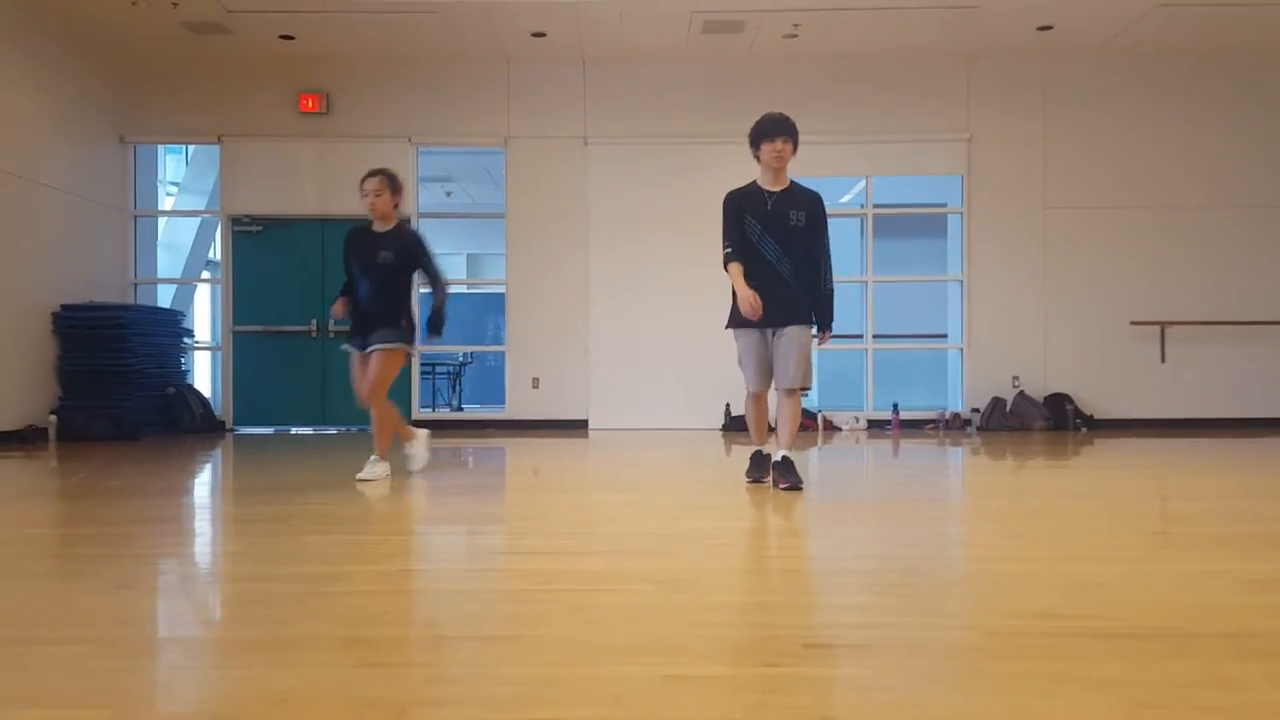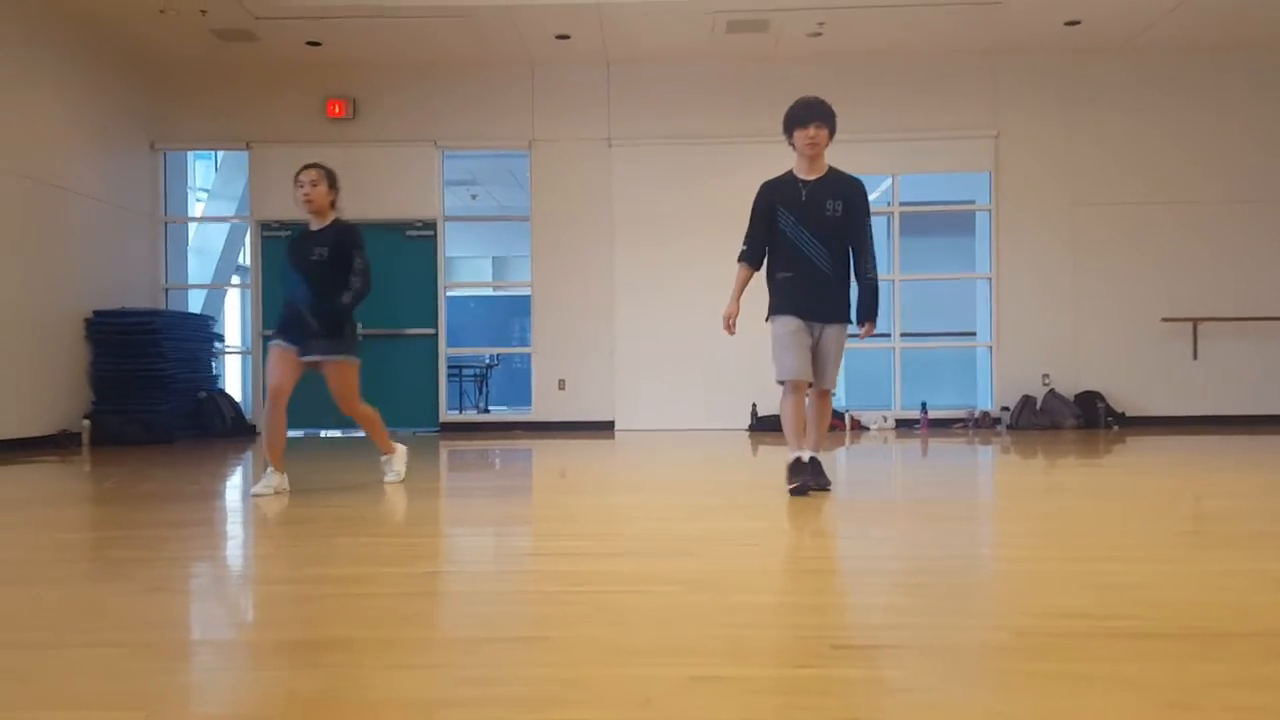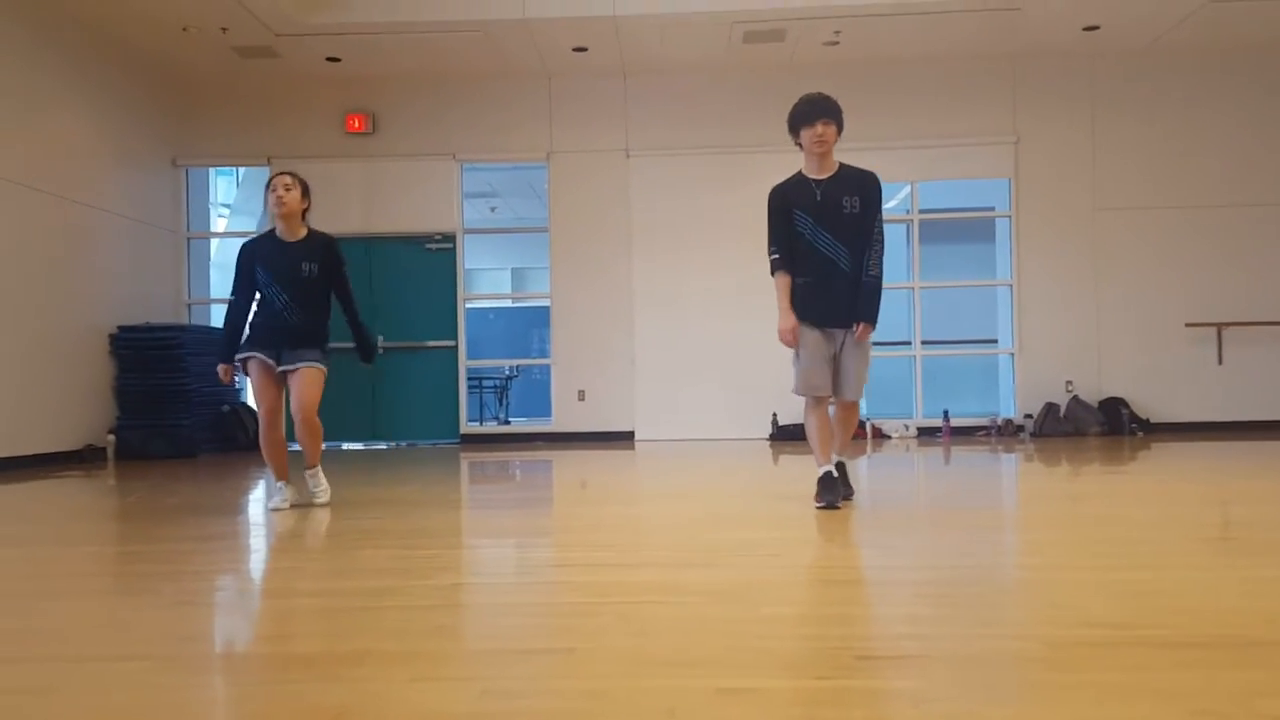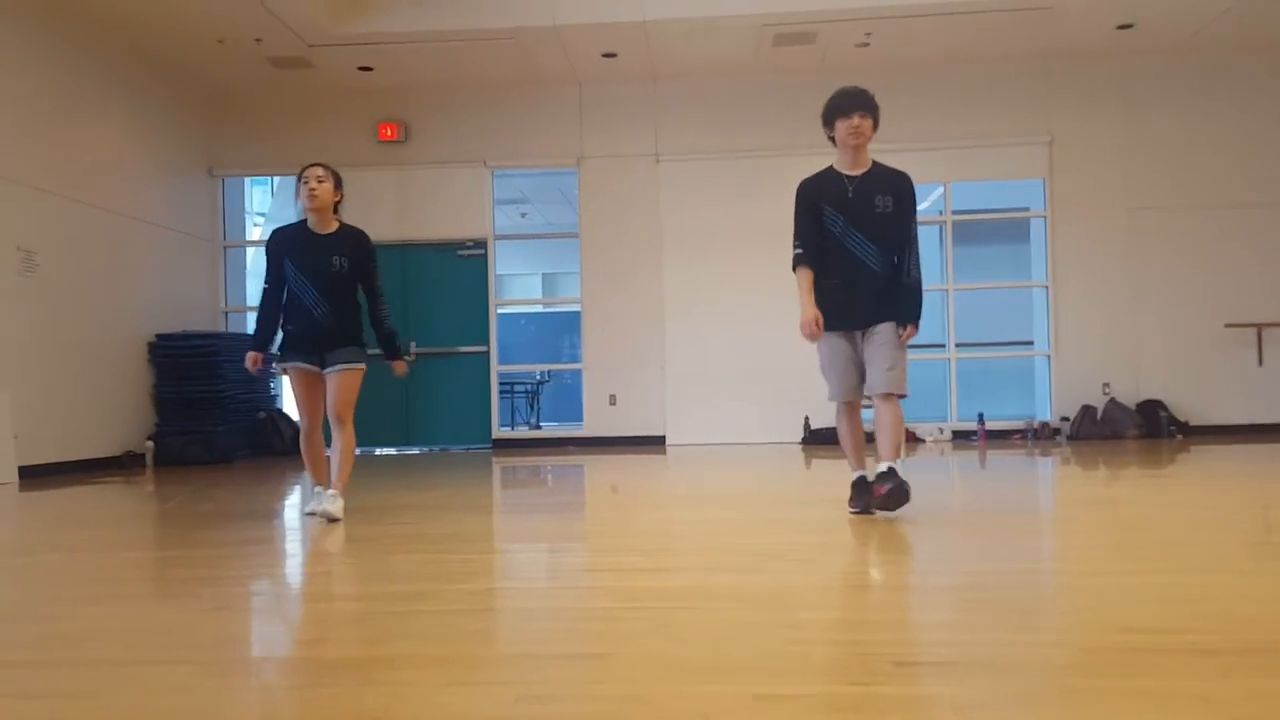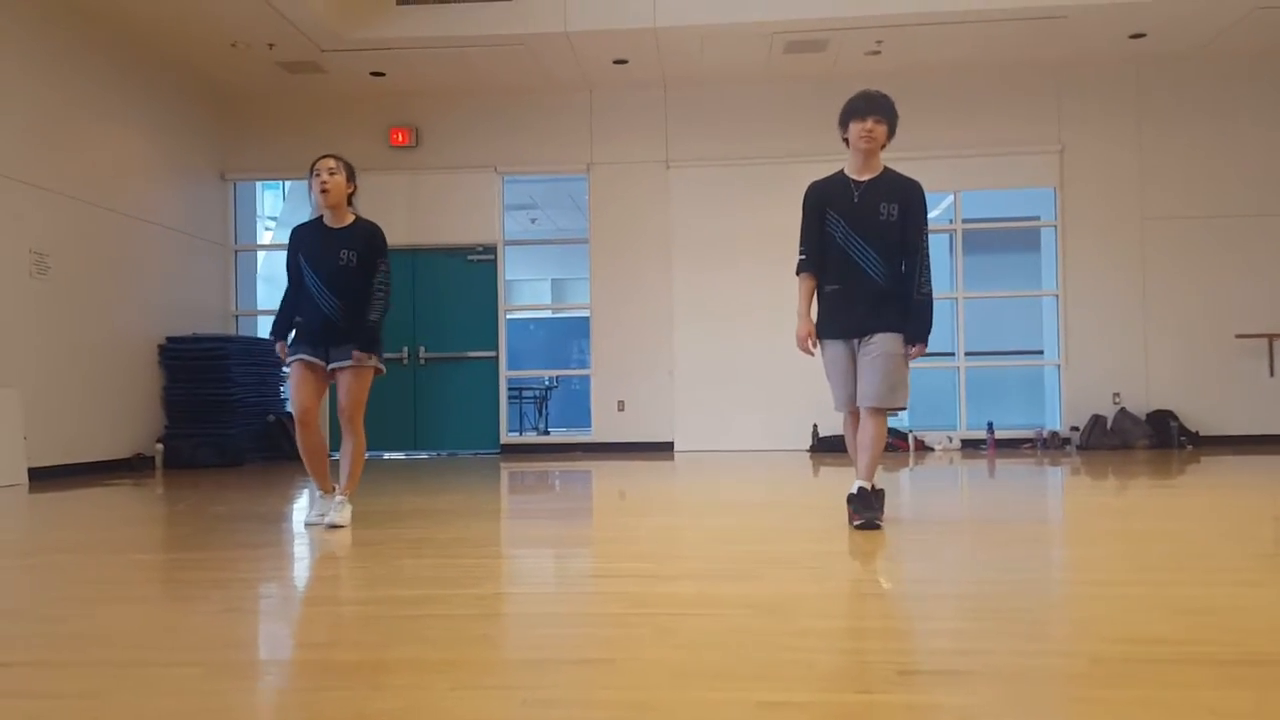
dt=0.5s
person 1, frame 1
left shoulder: (810, 202)
right shoulder: (737, 200)
left elbow: (820, 262)
right elbow: (732, 252)
left wrist: (825, 316)
right wrist: (741, 287)
left hip: (795, 313)
right hip: (751, 313)
left knee: (790, 386)
right knee: (756, 389)
left ankle: (783, 460)
right ankle: (759, 453)
person 1, frame 2
left shoulder: (850, 189)
right shoulder: (772, 191)
left elbow: (863, 251)
right elbow: (753, 250)
left wrist: (869, 307)
right wrist: (735, 299)
left hip: (833, 307)
right hip: (787, 305)
left knee: (822, 388)
right knee: (794, 382)
left ankle: (813, 459)
right ankle: (797, 461)
person 1, frame 3
left shoulder: (865, 184)
right shoulder: (783, 195)
left elbow: (874, 251)
right elbow: (780, 259)
left wrist: (868, 310)
right wrist: (785, 312)
left hip: (851, 312)
right hip: (807, 314)
left knee: (849, 398)
right knee: (815, 395)
left ankle: (839, 462)
right ankle: (825, 476)
person 1, frame 4
left shoulder: (897, 184)
right shoulder: (812, 189)
left elbow: (908, 253)
right elbow: (804, 254)
left wrist: (910, 311)
right wrist: (807, 304)
left hip: (884, 312)
right hip: (834, 315)
left knee: (886, 393)
right knee: (847, 400)
left ankle: (887, 474)
right ankle: (860, 480)
person 1, frame 5
left shoulder: (907, 192)
right shoulder: (820, 193)
left elbow: (918, 263)
right elbow: (809, 261)
left wrist: (918, 326)
right wrist: (803, 315)
left hip: (886, 321)
right hip: (836, 321)
left knee: (875, 406)
right knee: (851, 409)
left ankle: (860, 492)
right ankle: (870, 489)
person 2, frame 1
left shoulder: (407, 239)
right shoulder: (354, 238)
left elbow: (435, 279)
left wrist: (437, 314)
right wrist: (341, 302)
left hip: (394, 326)
right hip: (361, 328)
left knee: (374, 393)
right knee: (366, 398)
left ankle: (380, 460)
right ankle: (413, 436)
person 2, frame 2
left shoulder: (346, 235)
right shoulder: (295, 241)
left elbow: (360, 282)
left wrist: (334, 314)
right wrist: (292, 318)
left hip: (333, 333)
right hip: (290, 330)
left knee: (350, 405)
right knee: (274, 395)
left ankle: (392, 451)
right ankle: (275, 472)
person 2, frame 3
left shoulder: (324, 247)
right shoulder: (253, 249)
left elbow: (344, 297)
right elbow: (239, 301)
left wrist: (363, 341)
right wrist: (227, 352)
left hip: (307, 345)
right hip: (262, 343)
left knee: (303, 413)
right knee: (268, 418)
left ankle: (313, 472)
right ankle: (282, 484)
person 2, frame 4
left shoulder: (356, 241)
right shoulder: (282, 239)
left elbow: (374, 297)
right elbow: (271, 294)
left wrist: (392, 348)
right wrist: (259, 343)
left hip: (345, 344)
right hip: (299, 343)
left knee: (340, 418)
right knee: (310, 423)
left ankle: (336, 494)
right ankle: (319, 488)
person 2, frame 5
left shoulder: (369, 234)
right shoulder: (301, 235)
left elbow: (380, 289)
right elbow: (295, 288)
left wrist: (370, 338)
right wrist: (280, 332)
left hip: (353, 340)
right hip: (309, 339)
left knee: (350, 420)
right knee: (303, 415)
left ankle: (344, 499)
right ankle: (324, 493)
